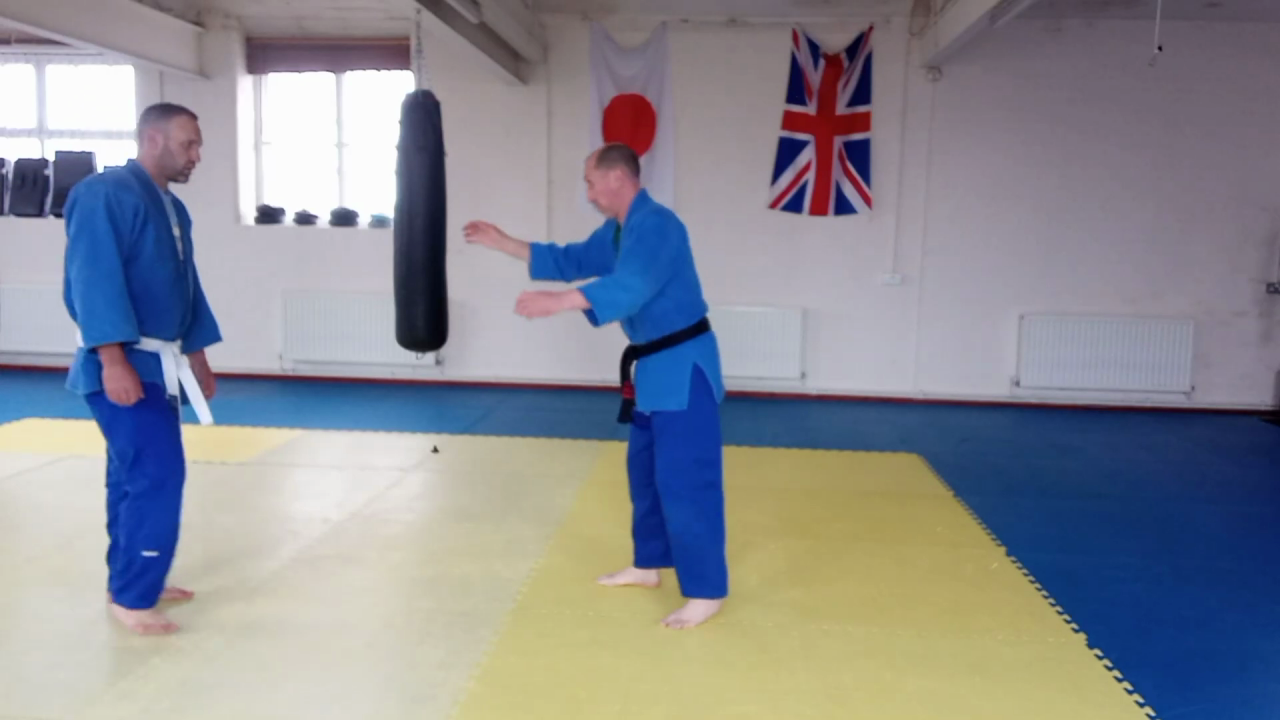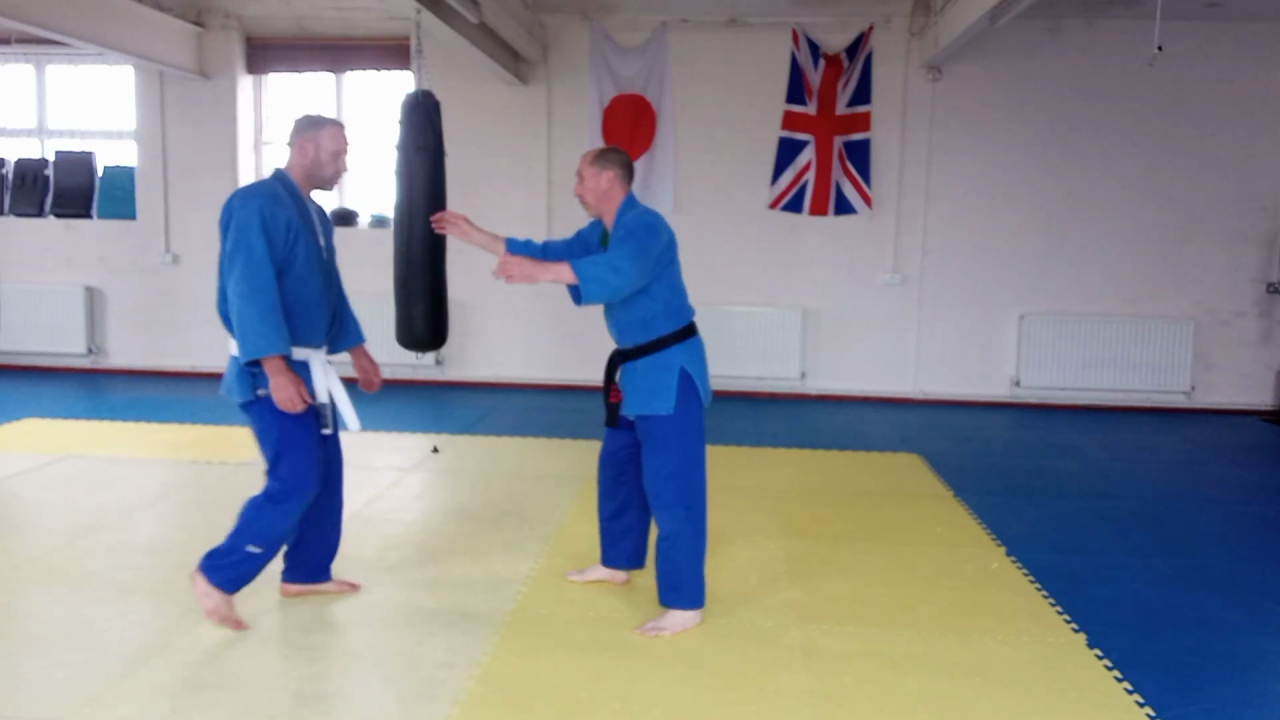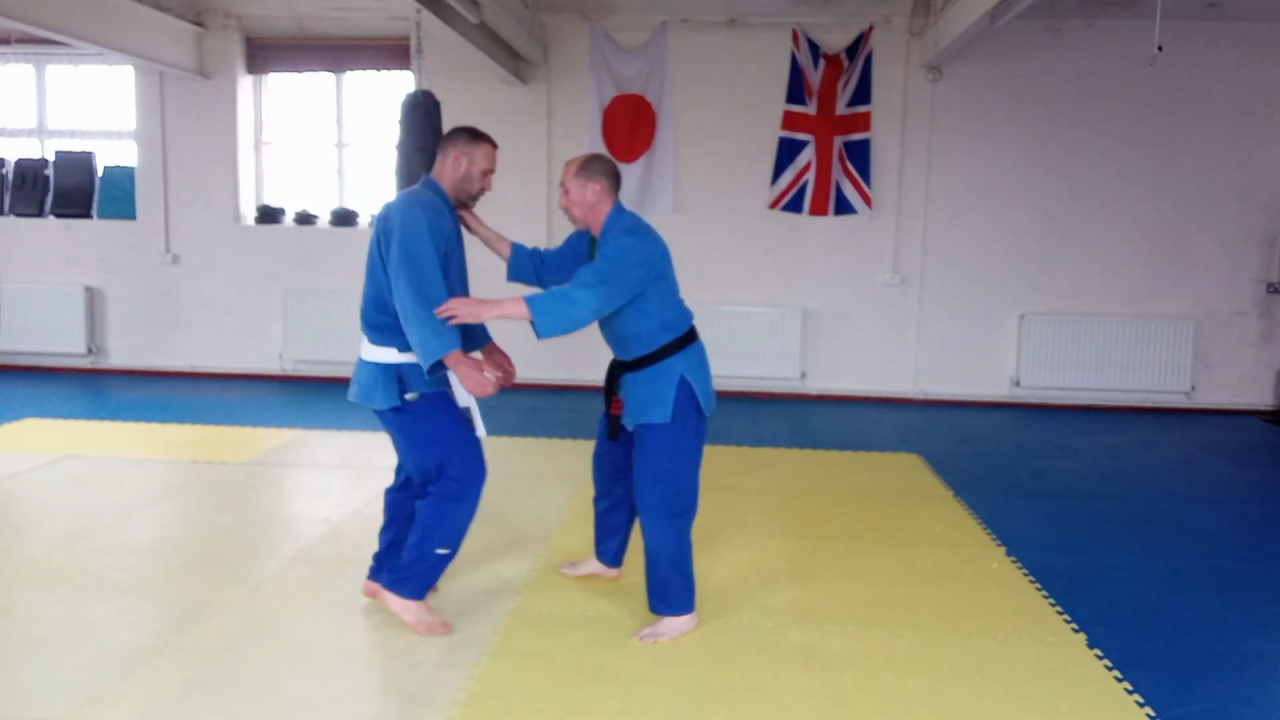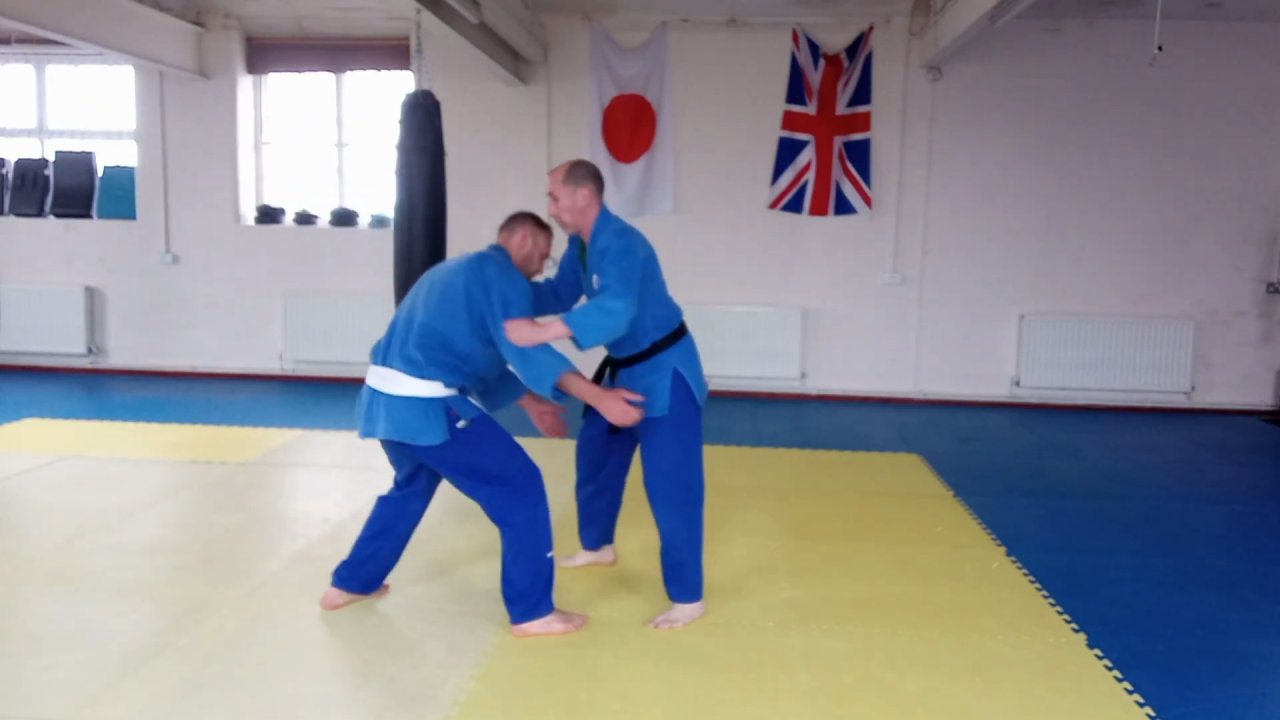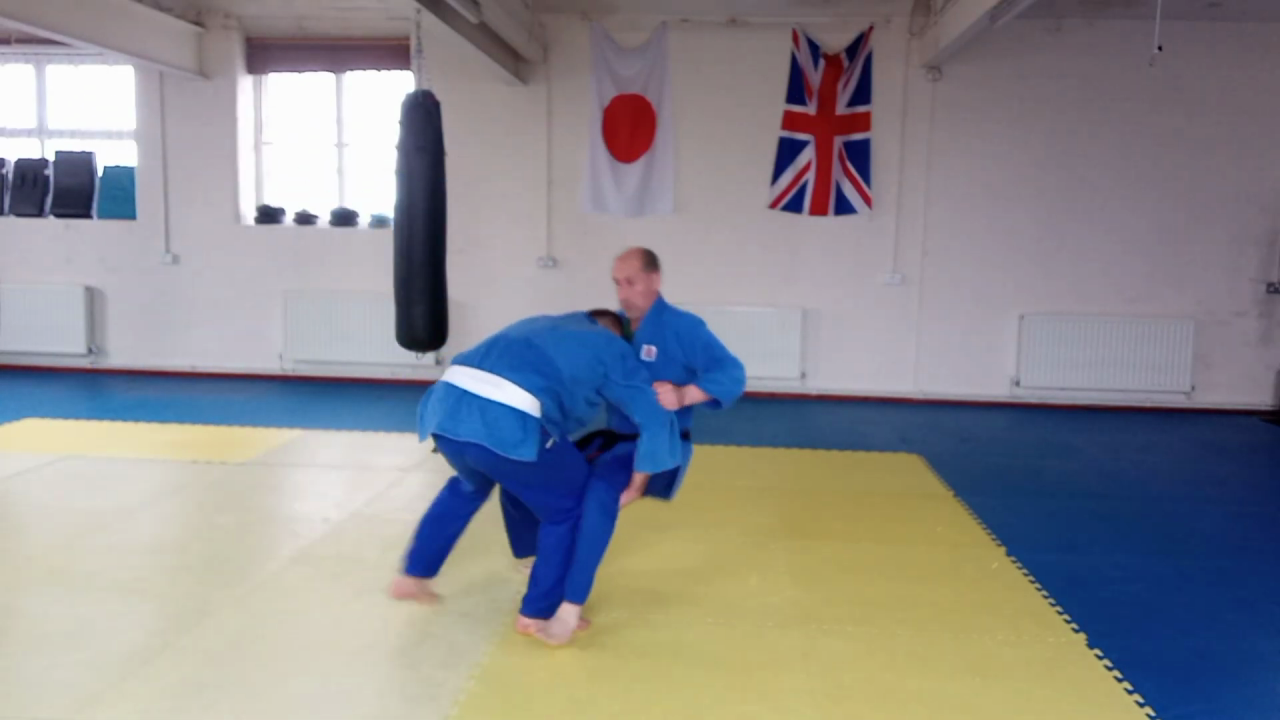
dt=1s
person 1, frame 1
left shoulder: (172, 208)
right shoulder: (105, 194)
left elbow: (186, 286)
right elbow: (95, 282)
left wrist: (197, 358)
right wrist: (114, 360)
left hip: (159, 362)
right hip: (122, 364)
left knee: (137, 475)
right knee: (157, 474)
left ankle: (137, 579)
right ankle: (133, 595)
person 1, frame 2
left shoulder: (315, 215)
right shoulder: (255, 206)
right elbow: (251, 295)
left wrist: (356, 351)
right wrist: (277, 371)
left hip: (307, 367)
right hip: (269, 371)
left knee: (323, 473)
right knee: (297, 480)
left ankle: (306, 573)
right ankle: (218, 575)
person 1, frame 3
left shoulder: (434, 213)
right shoulder: (416, 213)
left elbow: (449, 298)
right elbow: (417, 299)
left wrist: (487, 347)
right wrist: (461, 363)
left hip: (406, 369)
right hip: (402, 373)
left knee: (421, 475)
right knee: (461, 471)
left ankle: (386, 573)
right ankle: (404, 584)
person 1, frame 4
left shoulder: (459, 269)
right shoulder: (500, 273)
right elbow: (522, 346)
left wrist: (529, 402)
right wrist: (595, 395)
left hip: (386, 397)
right hip: (428, 406)
left knee: (412, 486)
right knee: (519, 489)
left ankle: (350, 583)
right ankle: (531, 612)
person 1, frame 5
left shoulder: (541, 325)
right shoulder: (613, 347)
right elbow: (655, 420)
left hip: (448, 400)
right hip: (505, 421)
left knee: (470, 482)
right knee: (571, 502)
left ankle: (416, 574)
right ankle: (540, 612)
person 2, frame 1
left shoulder: (657, 225)
right shoulder: (617, 231)
left elbow: (631, 288)
right elbow: (572, 260)
left wrist: (557, 303)
right wrist: (504, 243)
left hip: (684, 366)
right hip: (654, 365)
left knee: (684, 480)
right knee: (645, 472)
left ankle: (706, 592)
right ankle: (648, 564)
person 2, frame 2
left shoulder: (644, 225)
right shoulder: (601, 232)
left elbow: (619, 273)
right elbow: (548, 252)
left wrist: (543, 273)
right wrist: (476, 235)
left hip: (670, 370)
right hip: (640, 368)
left knee: (671, 485)
right knee: (618, 469)
left ankle: (684, 604)
right ankle: (617, 562)
person 2, frame 3
left shoulder: (632, 243)
right shoulder: (591, 239)
left elbow: (578, 301)
right elbow: (543, 266)
left wrist: (490, 309)
right wrist: (478, 228)
left hip: (671, 378)
right hip: (638, 375)
left knee: (659, 494)
right knee: (612, 466)
left ankle: (677, 610)
right ankle: (607, 558)
person 2, frame 4
left shoulder: (621, 244)
right shoulder: (580, 245)
left elbow: (615, 310)
right elbow: (559, 294)
left wrist: (540, 332)
left hip: (665, 371)
right hip: (626, 369)
left knee: (671, 484)
right knee: (596, 453)
left ankle: (688, 598)
right ankle: (598, 545)
person 2, frame 5
left shoulder: (683, 328)
left elbow: (731, 376)
left wrist: (682, 395)
right hip: (613, 441)
left knee: (601, 491)
left ankle: (571, 602)
right ankle: (544, 557)
